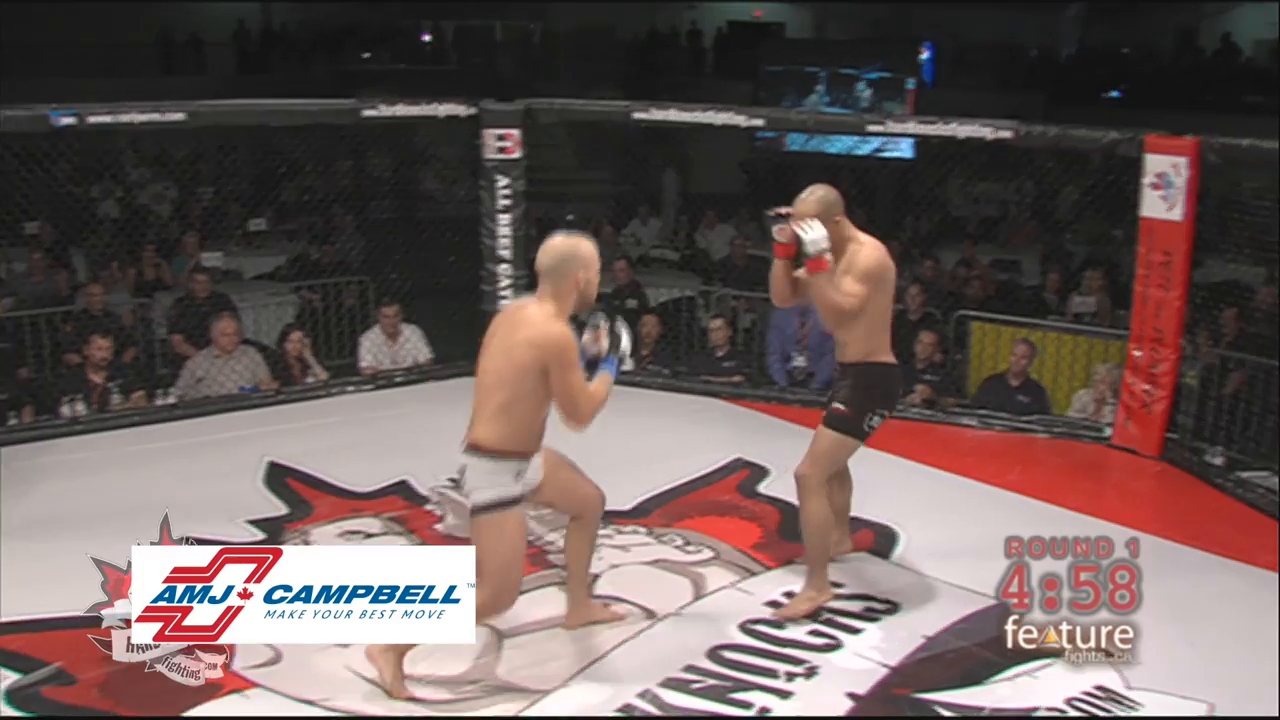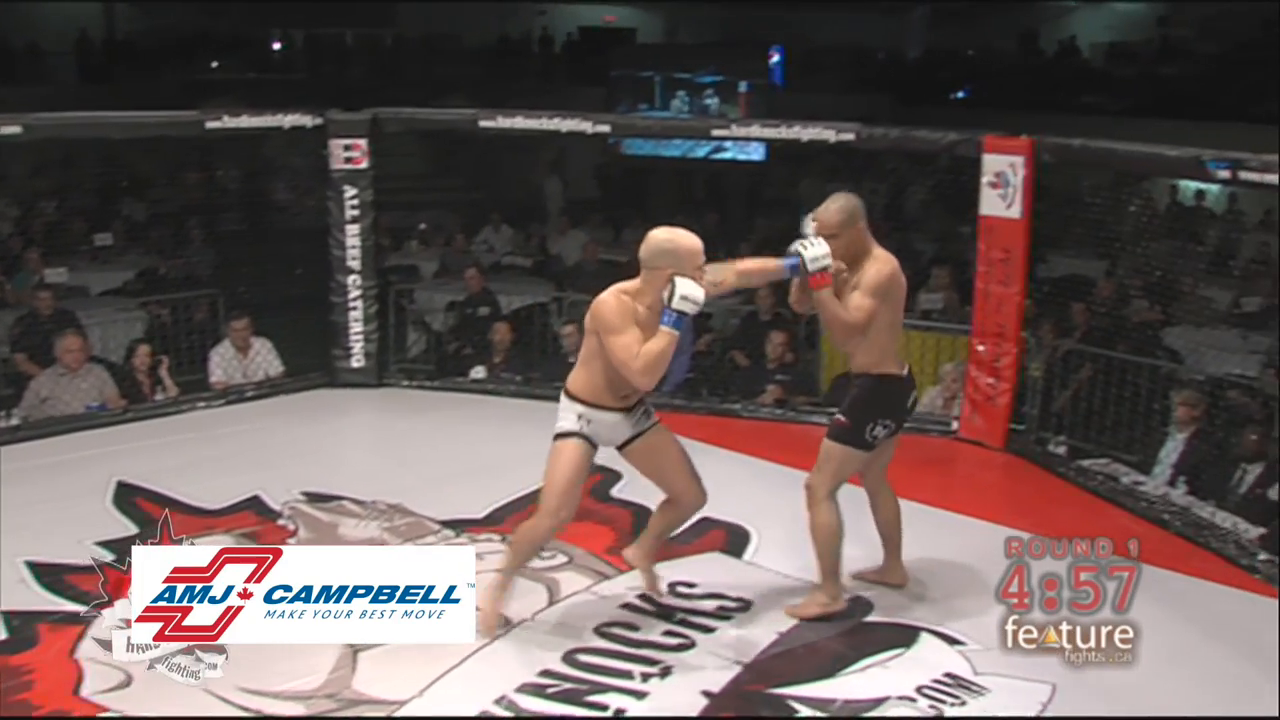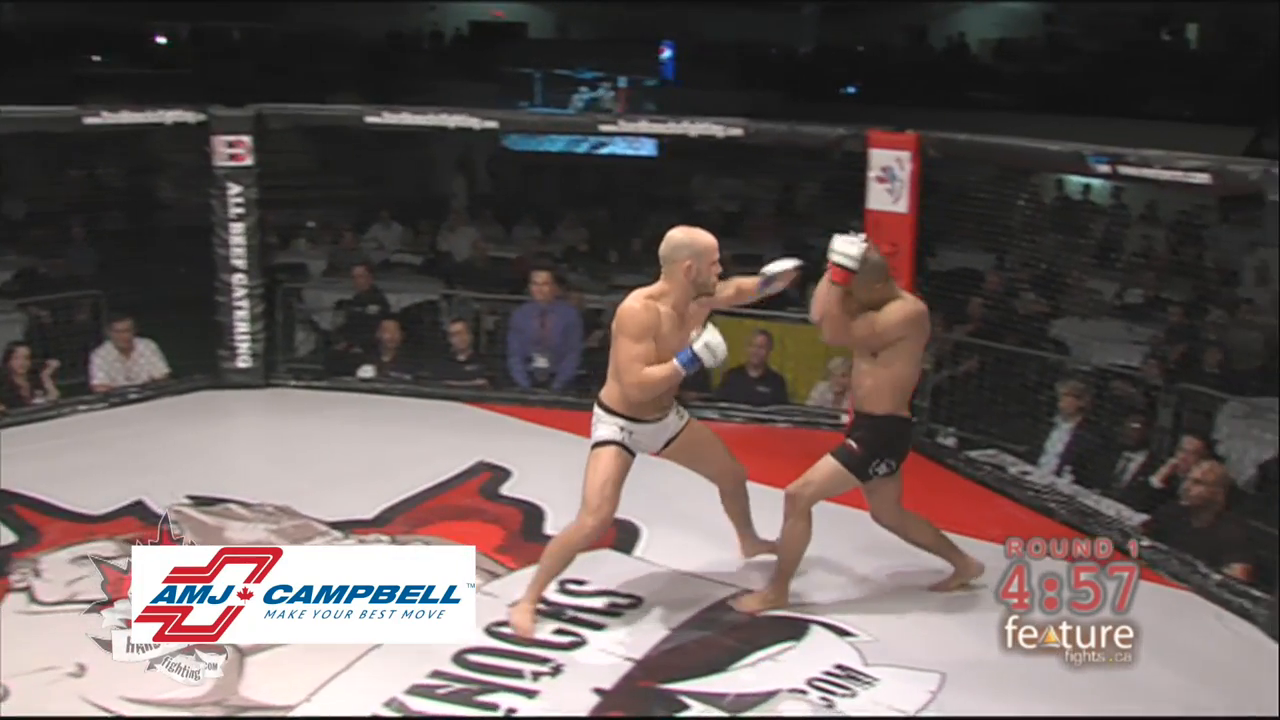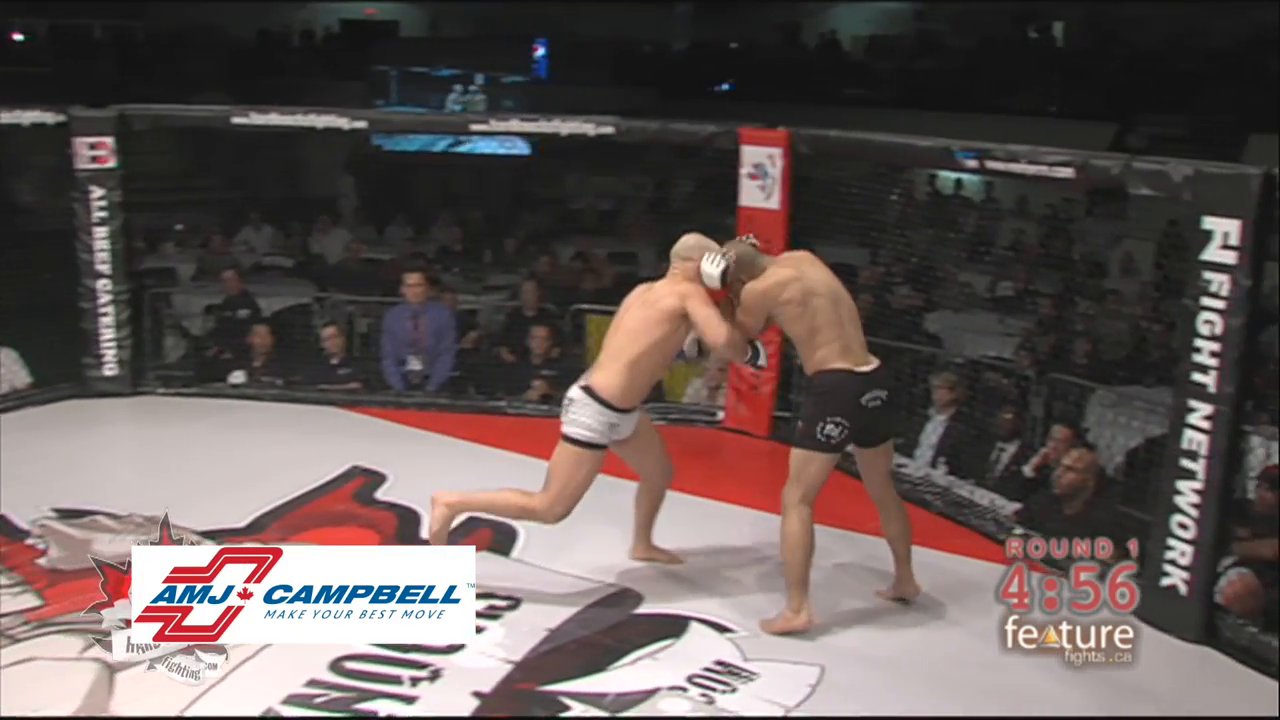
dt=1s
person 1, frame 1
left shoulder: (869, 256)
right shoulder: (830, 255)
left elbow: (833, 318)
right elbow: (783, 297)
left wrist: (816, 258)
right wrist: (783, 245)
left hip: (871, 378)
right hip: (849, 371)
left knee: (809, 475)
right knee: (829, 466)
left ankle: (816, 586)
right ankle: (840, 537)
person 1, frame 2
left shoulder: (880, 270)
right shoulder: (848, 264)
left elbow: (843, 332)
right elbow: (801, 304)
left wrist: (820, 276)
right wrist: (808, 254)
left hip: (879, 390)
right hip: (884, 387)
left knee: (819, 486)
right knee: (874, 481)
left ankle: (830, 593)
right ankle: (893, 567)
person 1, frame 3
left shoulder: (909, 312)
right shoulder: (868, 302)
left elbow: (835, 335)
right elbow: (820, 317)
left wrist: (841, 274)
right wrist: (837, 266)
left hip: (882, 431)
right hip: (869, 426)
left knee: (798, 496)
right knee: (890, 514)
left ankle: (776, 590)
right ankle: (964, 564)
person 1, frame 4
left shoulder: (758, 290)
right shoulder: (801, 260)
left elbow: (738, 338)
left wrist: (717, 290)
right wrist: (743, 256)
left hip: (834, 387)
right hip: (873, 381)
left knee: (796, 500)
right knee: (882, 490)
left ankle: (797, 609)
right ankle: (904, 581)
person 2, frame 1
left shoulder: (518, 311)
right shoulder: (554, 336)
right elbow: (580, 414)
left wrist: (581, 352)
right wrist: (610, 362)
left hip: (522, 457)
right hip: (495, 469)
left knee: (590, 503)
right knee: (499, 595)
left ankle: (579, 606)
right ankle: (389, 649)
person 2, frame 2
left shoulder: (671, 290)
right shoulder: (613, 305)
right elbow: (642, 376)
right wrist: (677, 318)
left hip: (633, 413)
right hip: (586, 414)
left knee: (692, 495)
right knee: (553, 518)
left ankle: (643, 553)
right ankle: (498, 590)
person 2, frame 3
left shoulder: (699, 301)
right shoulder: (638, 310)
left elbow: (734, 291)
right elbow: (636, 386)
left wrist: (767, 280)
right wrist: (689, 361)
left hip: (666, 418)
right hip: (619, 423)
left knee: (733, 475)
right knee: (593, 521)
left ankle: (749, 542)
right ankle: (527, 601)
person 2, frame 4
left shoulder: (646, 291)
right shoulder: (689, 291)
right elbow: (721, 339)
left wrist: (683, 346)
right wrist: (752, 353)
left hip: (619, 409)
right hip: (595, 410)
left knee: (661, 473)
right knee: (549, 509)
left ankle: (643, 545)
right ankle: (452, 503)
